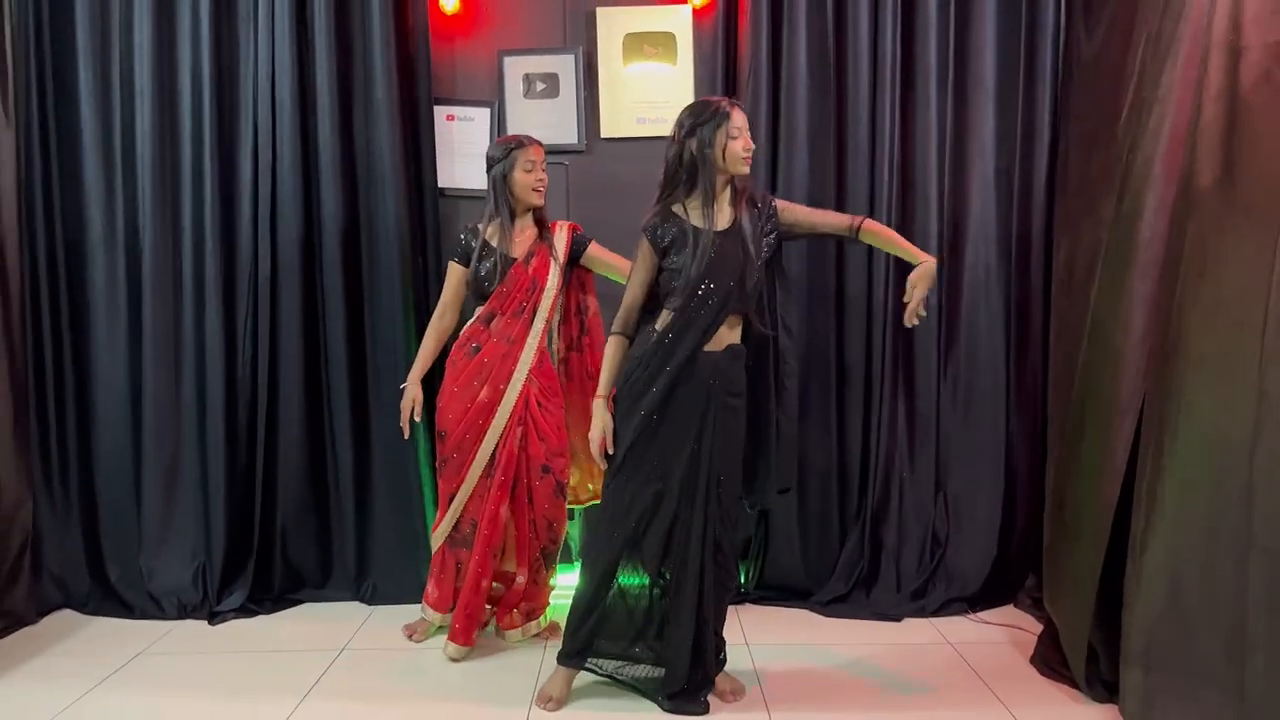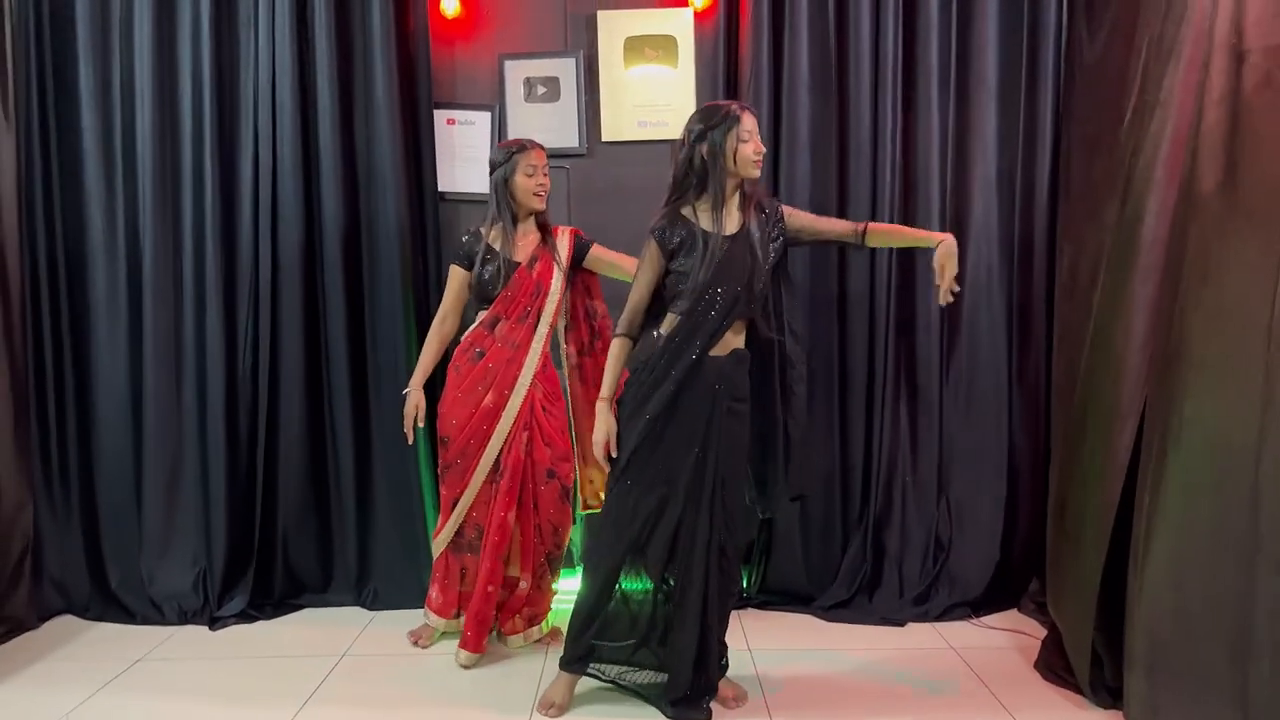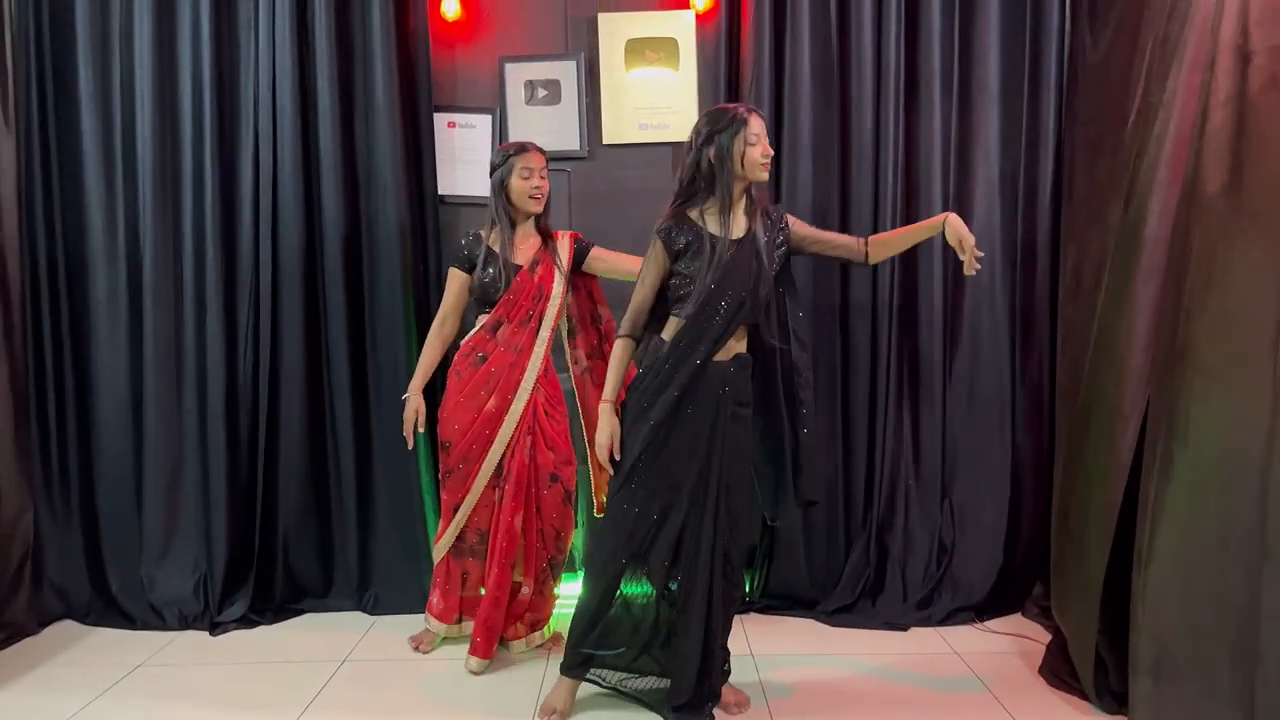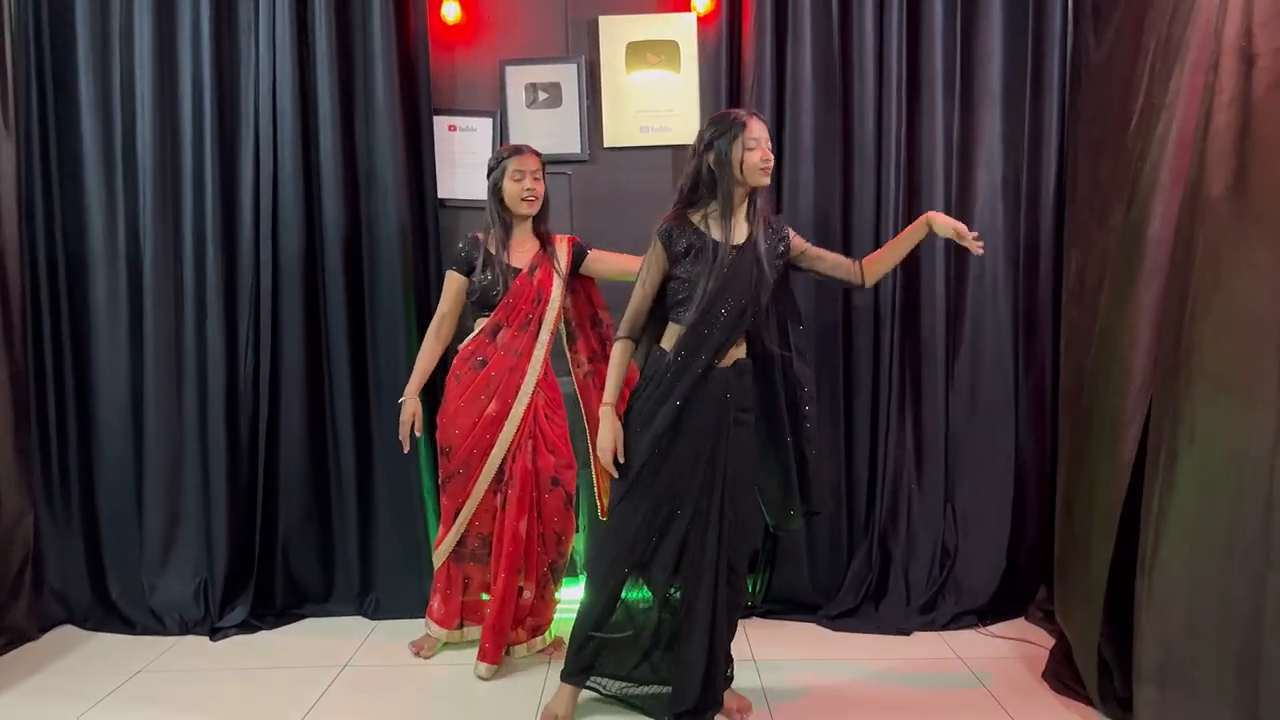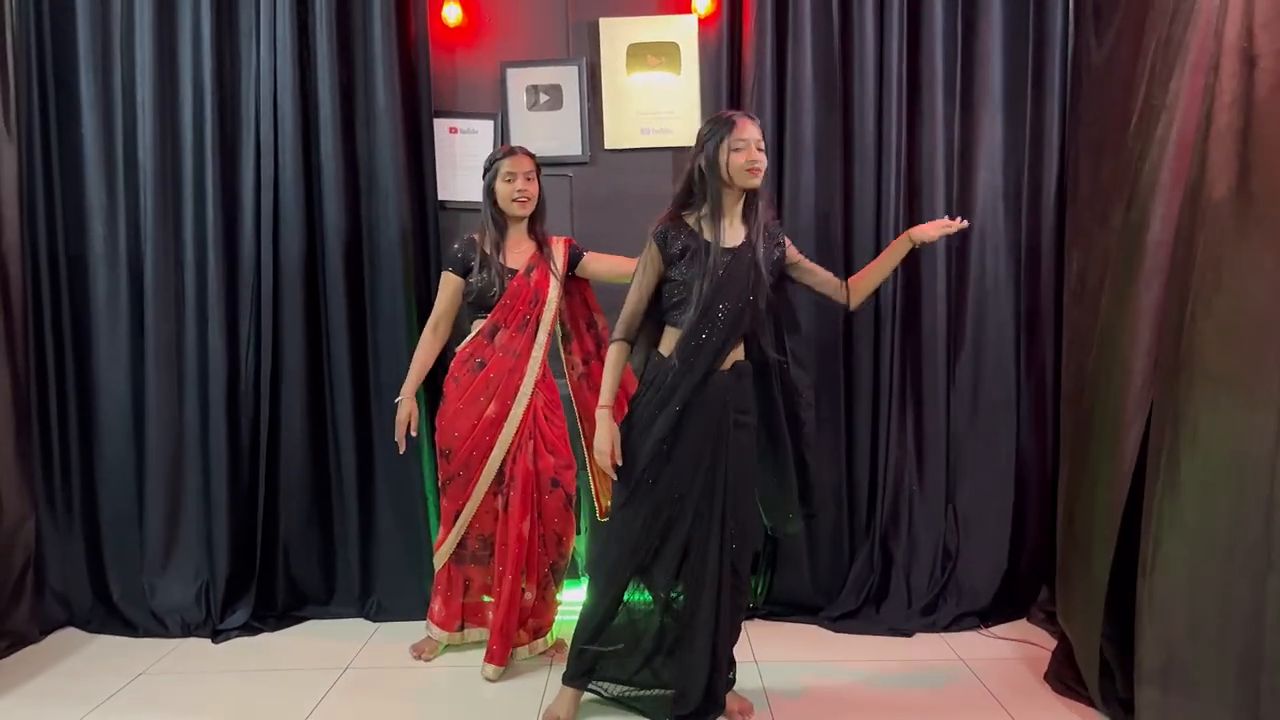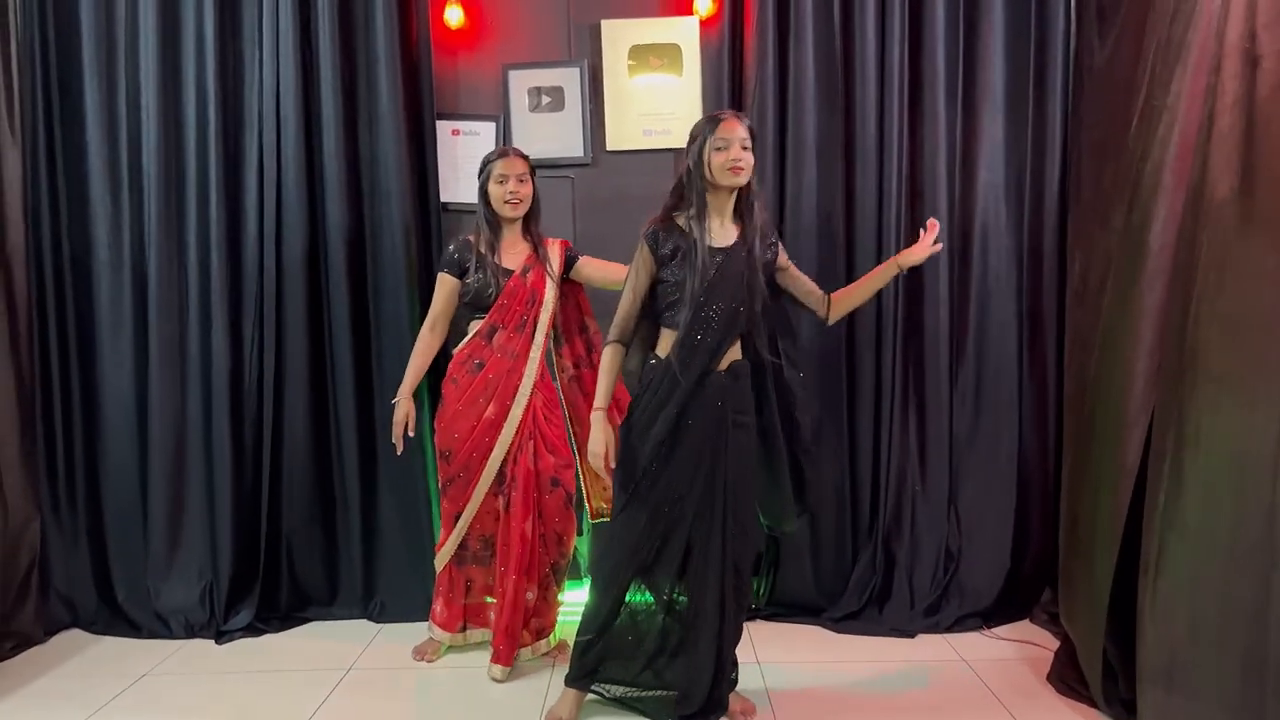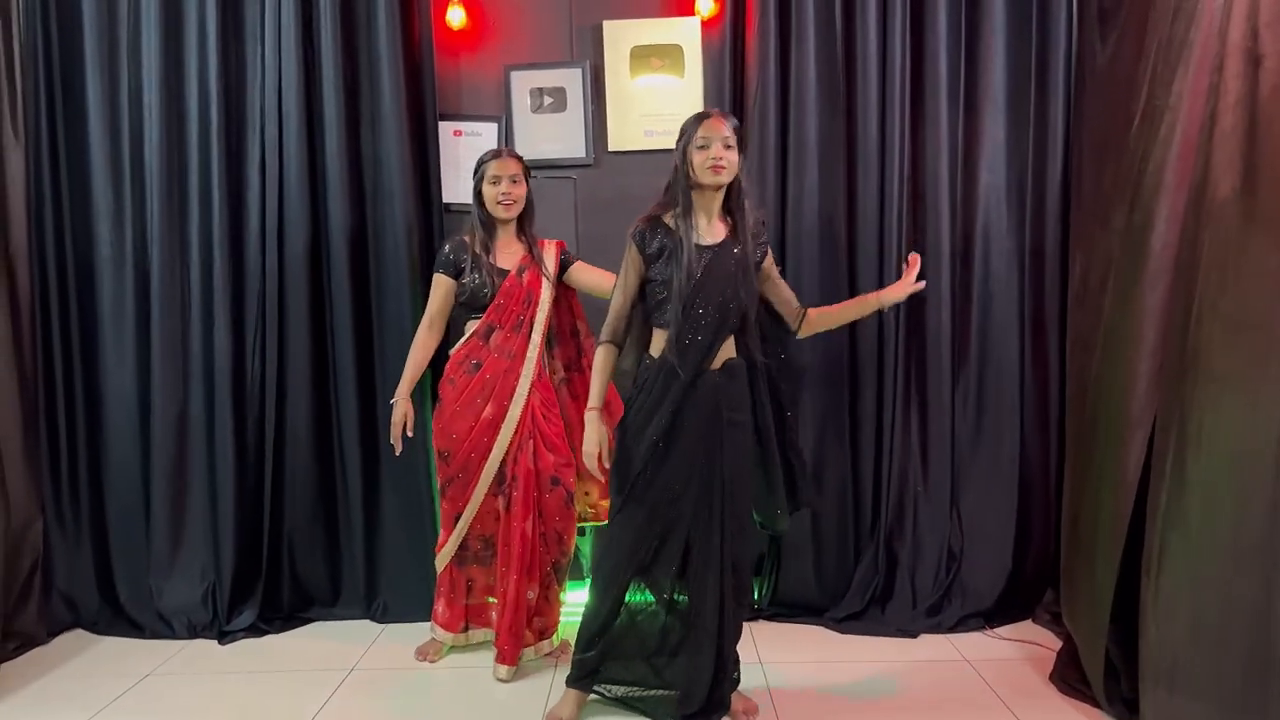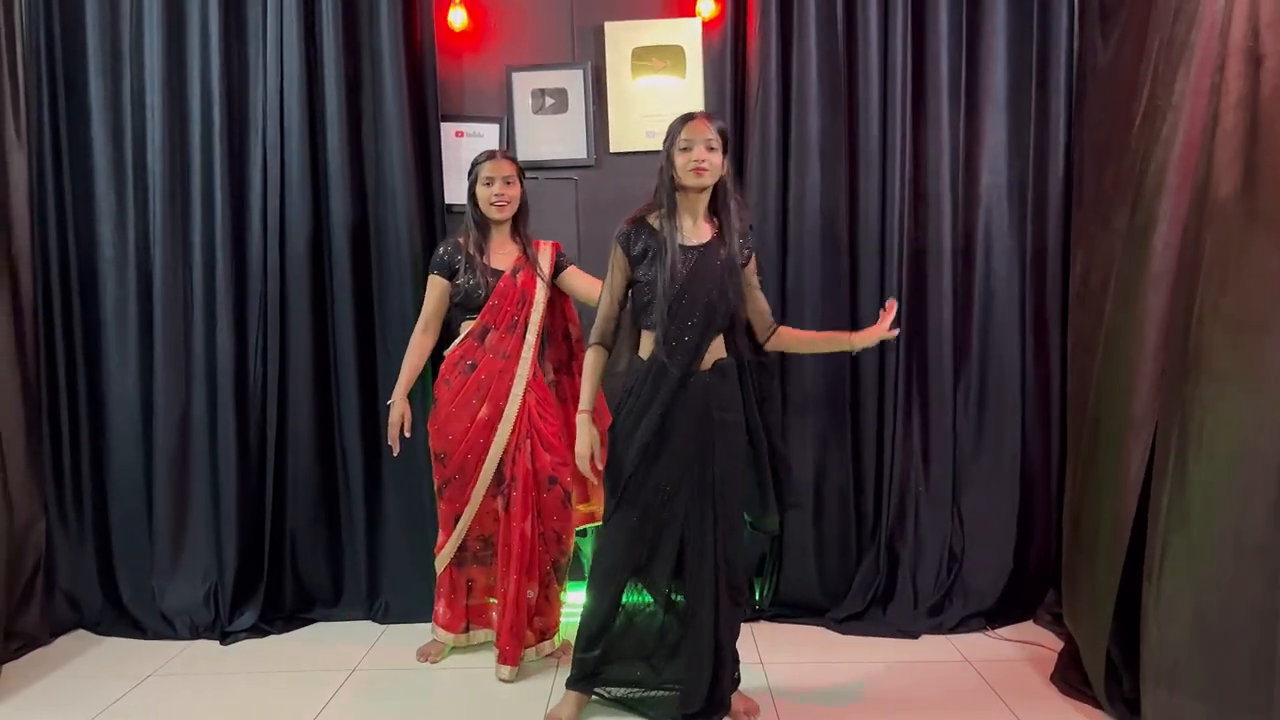
dt=0.1s
person 1, frame 1
left shoulder: (760, 213)
right shoulder: (666, 224)
left elbow: (855, 225)
right elbow: (625, 320)
left wrist: (921, 260)
right wrist: (601, 401)
left hip: (721, 383)
right hip: (655, 381)
left knee: (708, 525)
right knee: (620, 519)
left ankle: (698, 661)
right ankle: (573, 655)
person 1, frame 2
left shoulder: (767, 218)
right shoulder: (673, 226)
left elbow: (859, 233)
right elbow: (629, 323)
left wrist: (935, 240)
right wrist: (605, 405)
left hip: (726, 390)
right hip: (661, 386)
left knee: (714, 532)
right knee: (624, 525)
left ankle: (701, 667)
right ankle: (575, 663)
person 1, frame 3
left shoulder: (772, 226)
right shoulder: (679, 228)
left elbow: (862, 250)
right elbow: (632, 324)
left wrist: (940, 222)
right wrist: (608, 407)
left hip: (731, 394)
right hip: (664, 390)
left knee: (718, 536)
right knee: (626, 530)
right ankle: (577, 667)
person 1, frame 4
left shoulder: (771, 236)
right shoulder: (678, 232)
left elbow: (858, 273)
right elbow: (629, 329)
left wrist: (924, 226)
right wrist: (608, 411)
left hip: (732, 400)
right hip: (666, 395)
left knee: (719, 543)
right knee: (627, 538)
person 1, frame 5
left shoulder: (767, 240)
right shoulder: (673, 234)
left elbow: (846, 292)
right elbow: (624, 330)
left wrist: (913, 238)
right wrist: (605, 413)
left hip: (732, 403)
right hip: (667, 399)
left knee: (723, 545)
right knee: (630, 540)
person 1, frame 6
left shoulder: (759, 241)
right shoulder: (664, 234)
left elbow: (824, 306)
right elbow: (620, 332)
left wrist: (904, 261)
right wrist: (600, 415)
left hip: (731, 403)
right hip: (664, 400)
left knee: (724, 545)
right knee: (631, 541)
person 1, frame 7
left shoulder: (749, 240)
right shoulder: (652, 234)
left elbow: (799, 320)
right elbow: (612, 333)
left wrist: (887, 296)
right wrist: (594, 415)
left hip: (725, 401)
right hip: (659, 399)
left knee: (720, 545)
right knee: (629, 541)
person 1, frame 8
left shoulder: (736, 242)
right shoulder: (637, 235)
left elbow: (766, 333)
right elbow: (603, 335)
left wrist: (857, 340)
right wrist: (586, 416)
left hip: (717, 401)
right hip: (648, 400)
left knee: (714, 544)
right knee: (625, 542)
person 2, frame 1
left shoulder: (562, 239)
right shoulder: (473, 240)
left elbow: (632, 271)
right elbow: (444, 314)
right wrist: (415, 379)
left hip: (532, 380)
right hip: (472, 376)
left knee: (534, 493)
right knee: (466, 490)
left ankle: (520, 608)
right ankle: (447, 604)
person 2, frame 2
left shoulder: (565, 244)
right shoulder: (476, 244)
left elbow: (638, 269)
right elbow: (446, 319)
right wrist: (417, 384)
left hip: (534, 384)
right hip: (475, 380)
left knee: (539, 496)
right knee: (467, 493)
left ankle: (521, 615)
right ankle: (448, 608)
person 2, frame 3
left shoulder: (564, 249)
right shoulder: (475, 247)
left elbow: (641, 267)
right elbow: (445, 322)
right wrist: (416, 388)
left hip: (534, 389)
right hip: (475, 385)
left knee: (540, 501)
right knee: (468, 499)
left ankle: (522, 619)
right ankle: (449, 612)
person 2, frame 4
left shoulder: (562, 251)
right shoulder: (472, 250)
left elbow: (638, 267)
right elbow: (441, 326)
right wrist: (412, 391)
left hip: (534, 393)
right hip: (474, 389)
left knee: (541, 504)
right knee: (469, 502)
left ankle: (523, 625)
right ankle: (449, 618)
person 2, frame 5
left shoulder: (558, 253)
right shoulder: (468, 251)
left elbow: (634, 269)
right elbow: (437, 327)
right wrist: (408, 392)
left hip: (532, 394)
right hip: (473, 390)
left knee: (541, 506)
right knee: (469, 505)
left ankle: (524, 626)
right ankle: (451, 620)
person 2, frame 6
left shoulder: (553, 255)
right shoulder: (463, 252)
left elbow: (625, 276)
right elbow: (435, 326)
right wrist: (405, 392)
left hip: (531, 393)
right hip: (471, 391)
left knee: (541, 507)
right knee: (468, 505)
left ankle: (527, 628)
right ankle: (451, 622)
person 2, frame 7
left shoulder: (548, 256)
right shoulder: (459, 252)
left elbow: (617, 285)
right elbow: (431, 326)
right wrist: (403, 392)
left hip: (528, 394)
right hip: (468, 391)
left knee: (541, 506)
right knee: (468, 505)
left ankle: (530, 629)
right ankle: (454, 621)
person 2, frame 8
left shoulder: (544, 256)
right shoulder: (453, 254)
left elbow: (604, 294)
right elbow: (426, 327)
right wrist: (400, 393)
left hip: (525, 394)
right hip: (464, 392)
left knee: (539, 505)
right knee: (464, 507)
left ankle: (531, 628)
right ankle: (455, 623)
